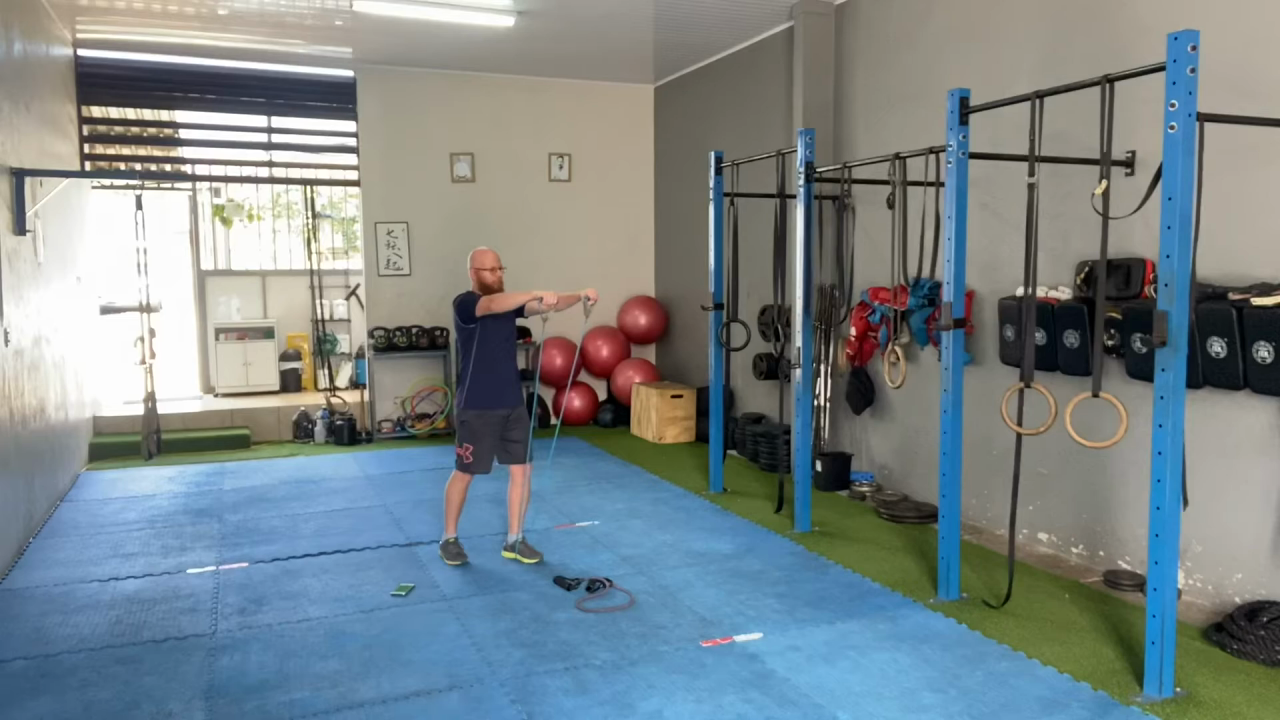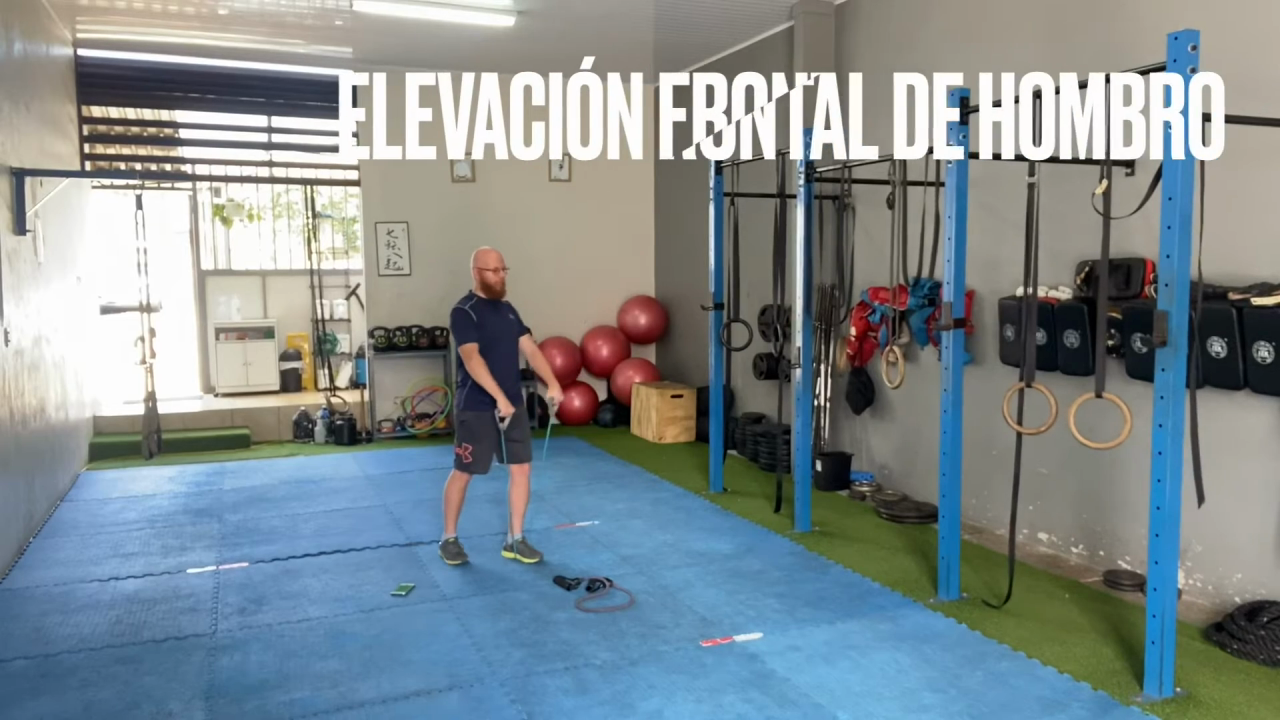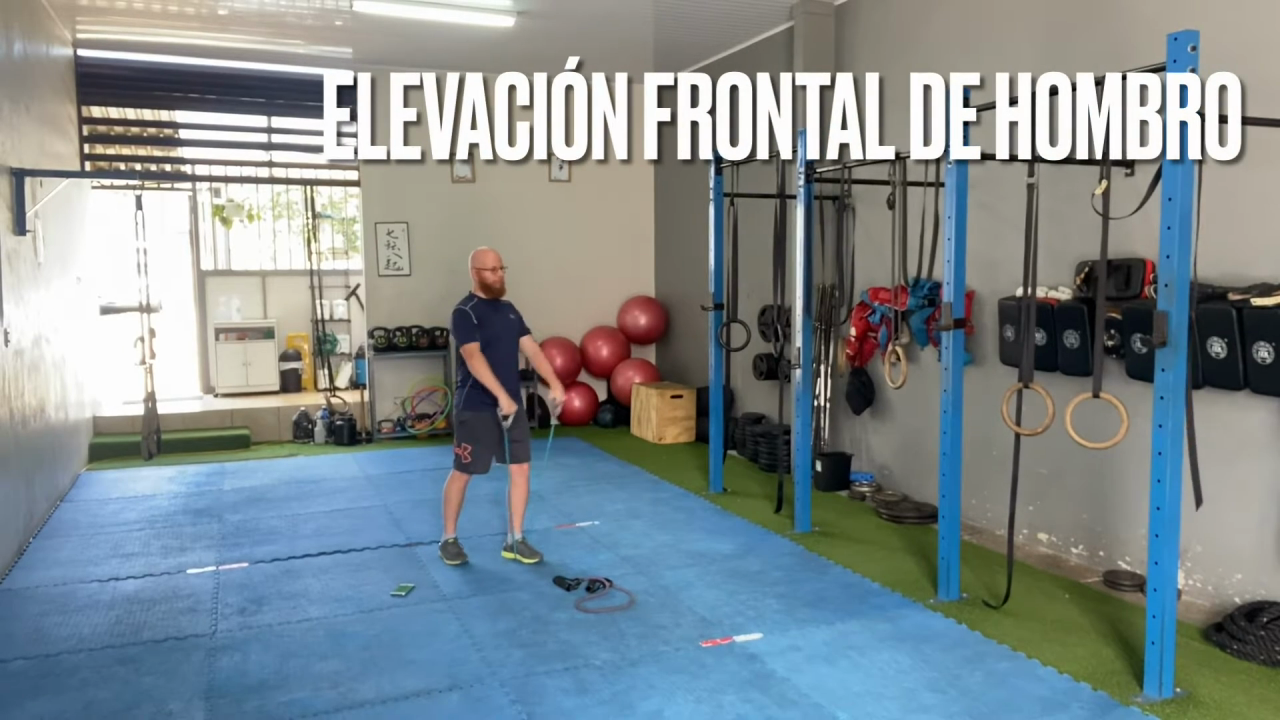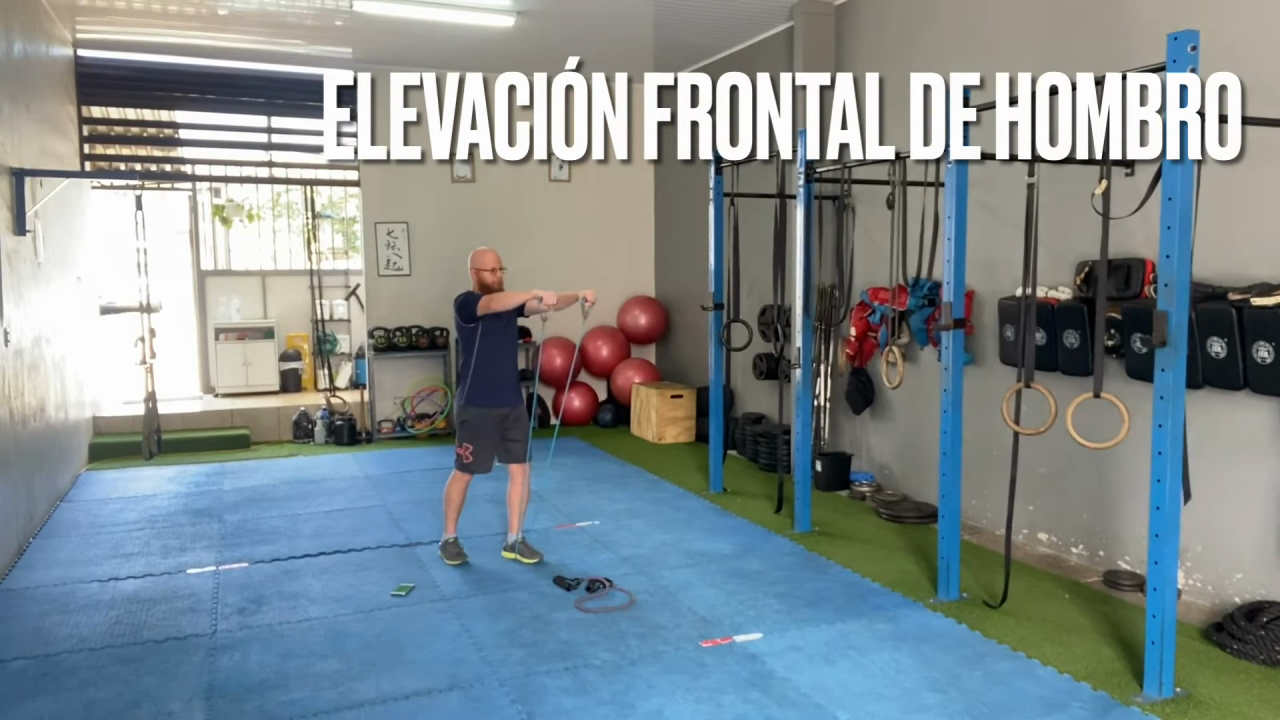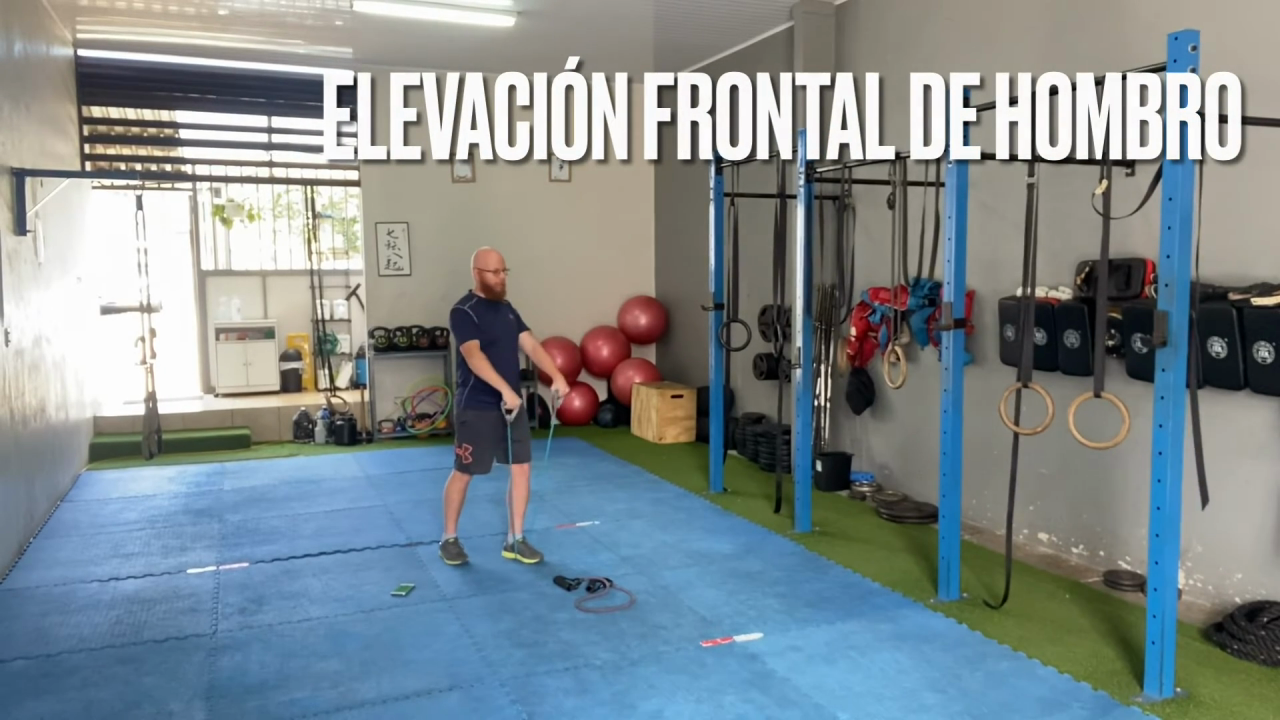
dt=1s
person 1, frame 1
left shoulder: (508, 303)
right shoulder: (465, 304)
left elbow: (548, 306)
right elbow: (492, 304)
left wrist: (578, 297)
right wrist: (538, 294)
left hip: (513, 404)
right hip: (477, 408)
left knee: (521, 469)
right knee: (464, 473)
left ankle: (514, 540)
right ankle: (449, 538)
person 1, frame 2
left shoulder: (507, 309)
right shoulder: (464, 312)
left elbow: (529, 348)
right elbow: (472, 358)
left wrist: (552, 382)
right wrist: (499, 398)
left hip: (513, 404)
right hip: (476, 409)
left knee: (521, 468)
right knee: (463, 473)
left ankle: (515, 539)
right ankle: (449, 538)
person 1, frame 3
left shoulder: (509, 309)
right shoulder: (465, 313)
left elbow: (531, 348)
right elbow: (473, 358)
left wrist: (554, 384)
right wrist: (502, 395)
left hip: (514, 405)
right hip: (475, 410)
left knee: (521, 468)
right knee: (462, 473)
left ankle: (515, 539)
right ankle: (449, 539)
person 1, frame 4
left shoulder: (509, 303)
right shoulder: (465, 304)
left elbow: (547, 305)
right elbow: (493, 304)
left wrist: (576, 297)
right wrist: (536, 293)
left hip: (512, 403)
right hip: (476, 407)
left knee: (520, 469)
right knee: (464, 472)
left ankle: (514, 540)
right ankle: (449, 538)
person 1, frame 5
left shoulder: (507, 309)
right shoulder: (464, 312)
left elbow: (530, 344)
right elbow: (473, 355)
left wrist: (556, 375)
right wrist: (504, 389)
left hip: (512, 405)
right hip: (476, 408)
left knee: (521, 468)
right knee: (463, 473)
left ankle: (515, 539)
right ankle: (449, 539)
